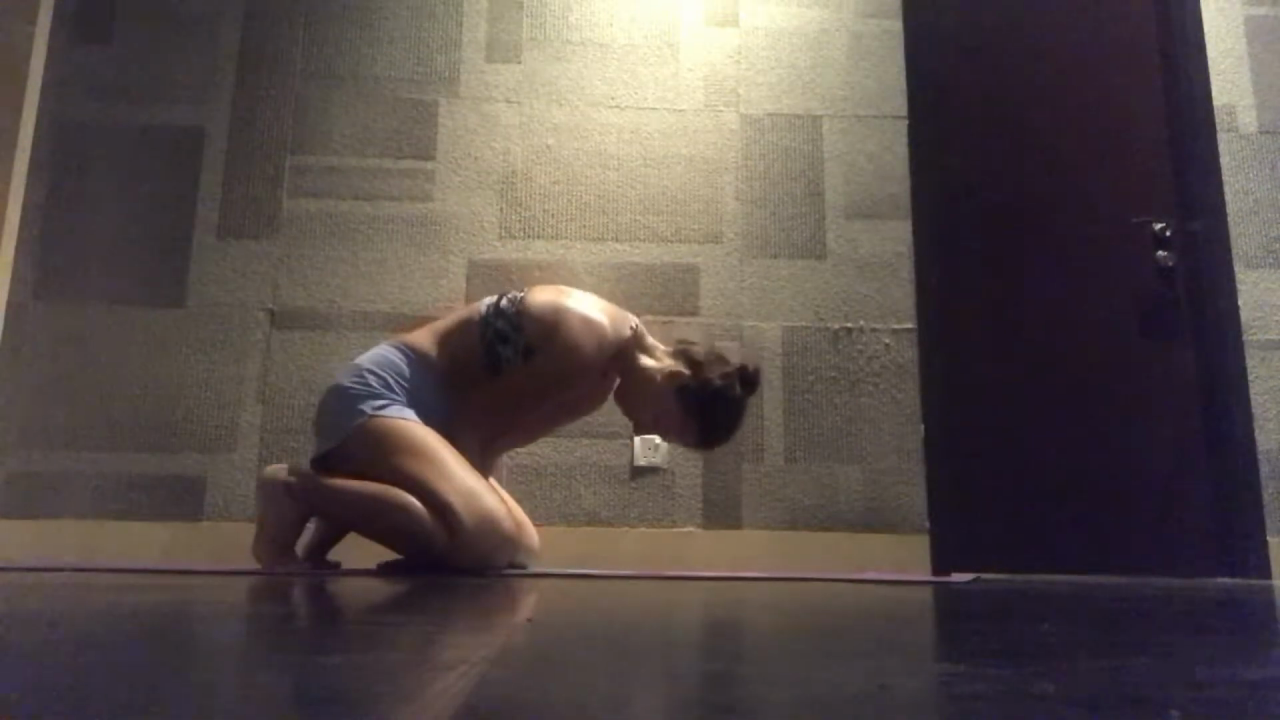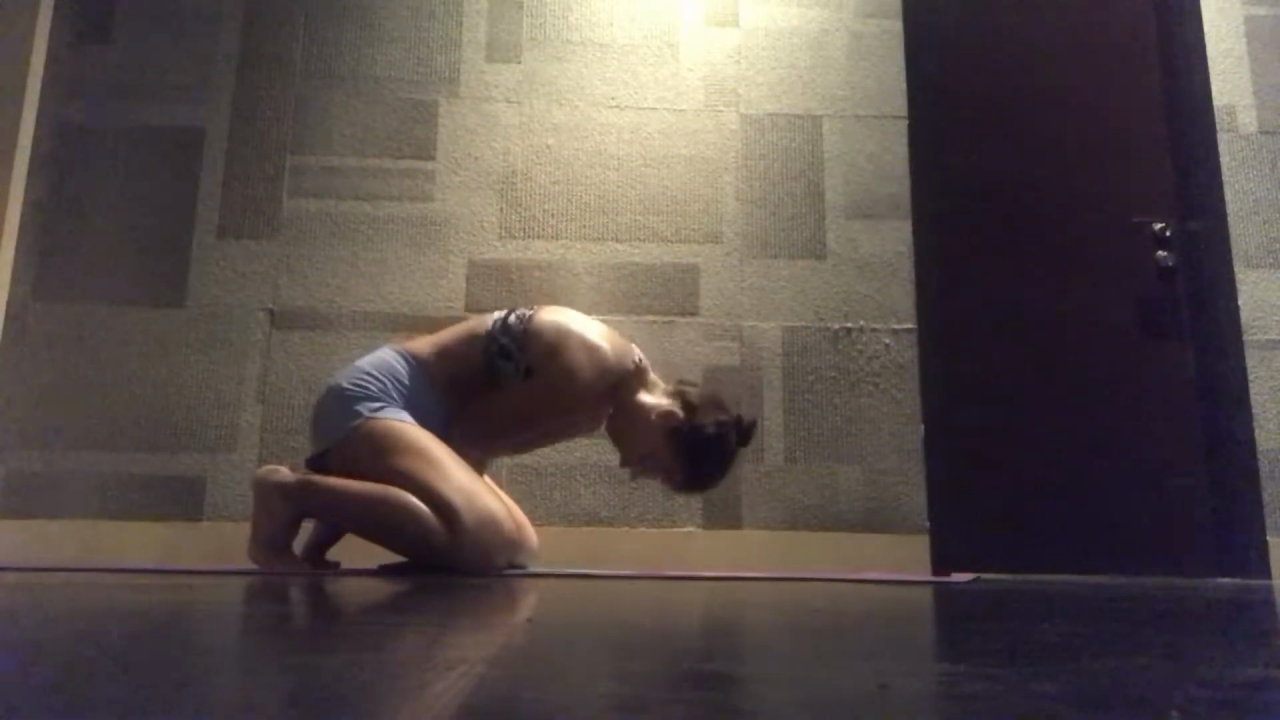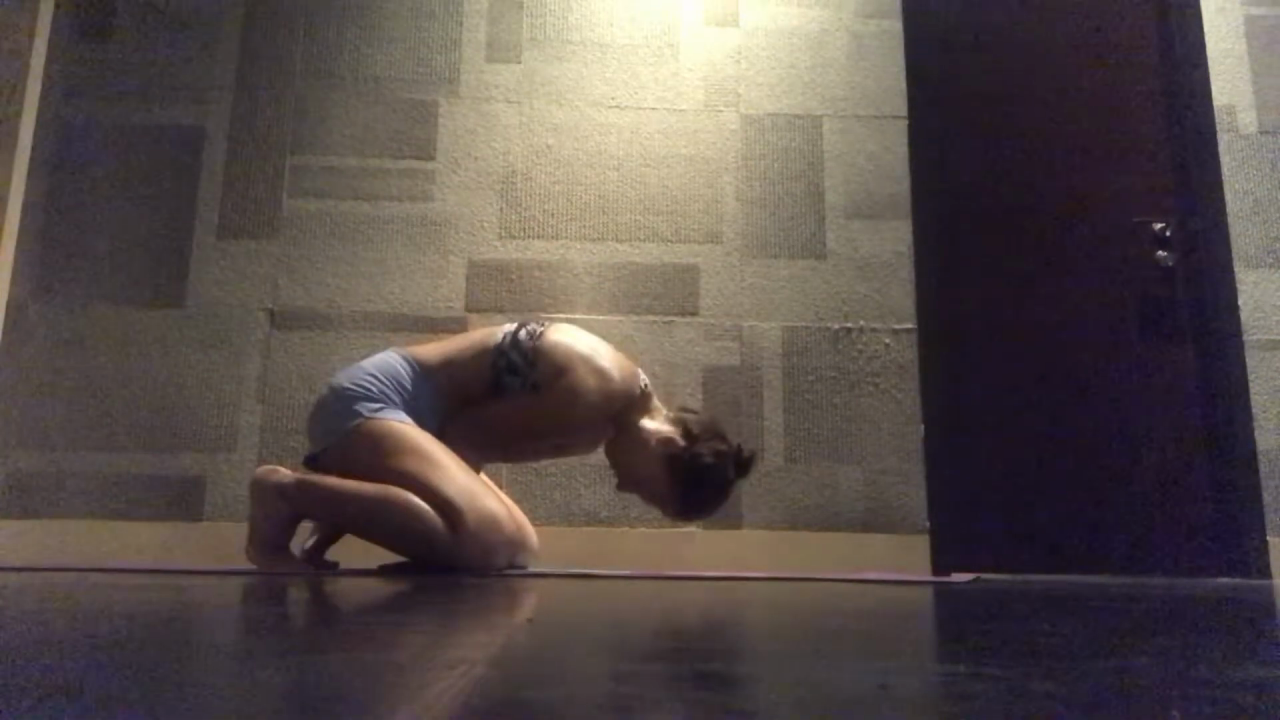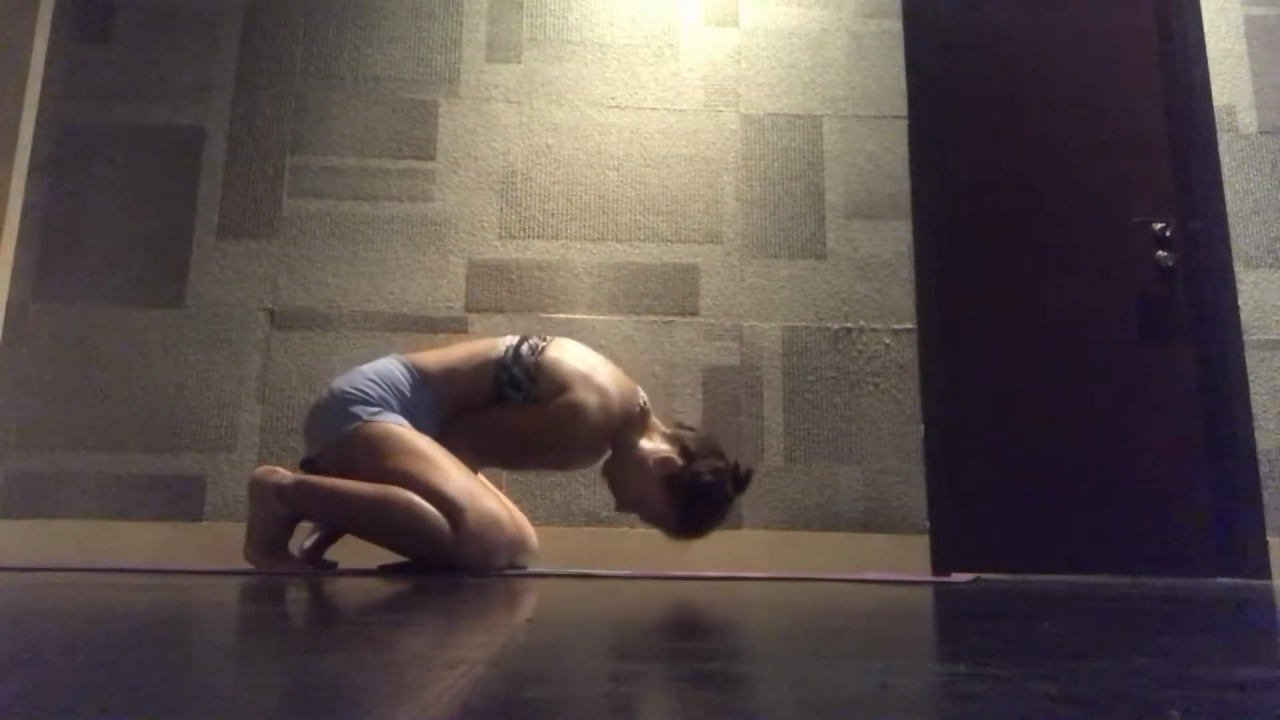
dt=0.4s
person 1, frame 1
left shoulder: (602, 376)
right shoulder: (590, 340)
left elbow: (489, 437)
right elbow: (473, 424)
left hip: (416, 410)
right hip: (375, 396)
left knee: (520, 546)
right knee: (486, 540)
left ankle: (328, 514)
right ankle: (297, 490)
person 1, frame 2
left shoulder: (602, 398)
right shoulder: (592, 368)
left elbow: (478, 438)
right elbow: (470, 433)
left hip: (412, 413)
right hip: (371, 398)
left knee: (518, 546)
right knee: (483, 539)
left ankle: (328, 501)
right ankle: (291, 492)
person 1, frame 3
left shoulder: (608, 415)
right shoulder: (600, 392)
left elbow: (472, 437)
right elbow: (467, 435)
left hip: (397, 411)
right hip: (369, 400)
left knee: (517, 547)
right knee: (484, 538)
left ankle: (322, 517)
right ankle: (287, 492)
person 1, frame 4
left shoulder: (616, 413)
right shoulder: (596, 411)
left elbow: (466, 440)
right elbow: (466, 440)
left hip: (388, 413)
right hip: (366, 404)
left knee: (517, 547)
right knee: (483, 536)
left ankle: (323, 509)
right ankle: (286, 492)
